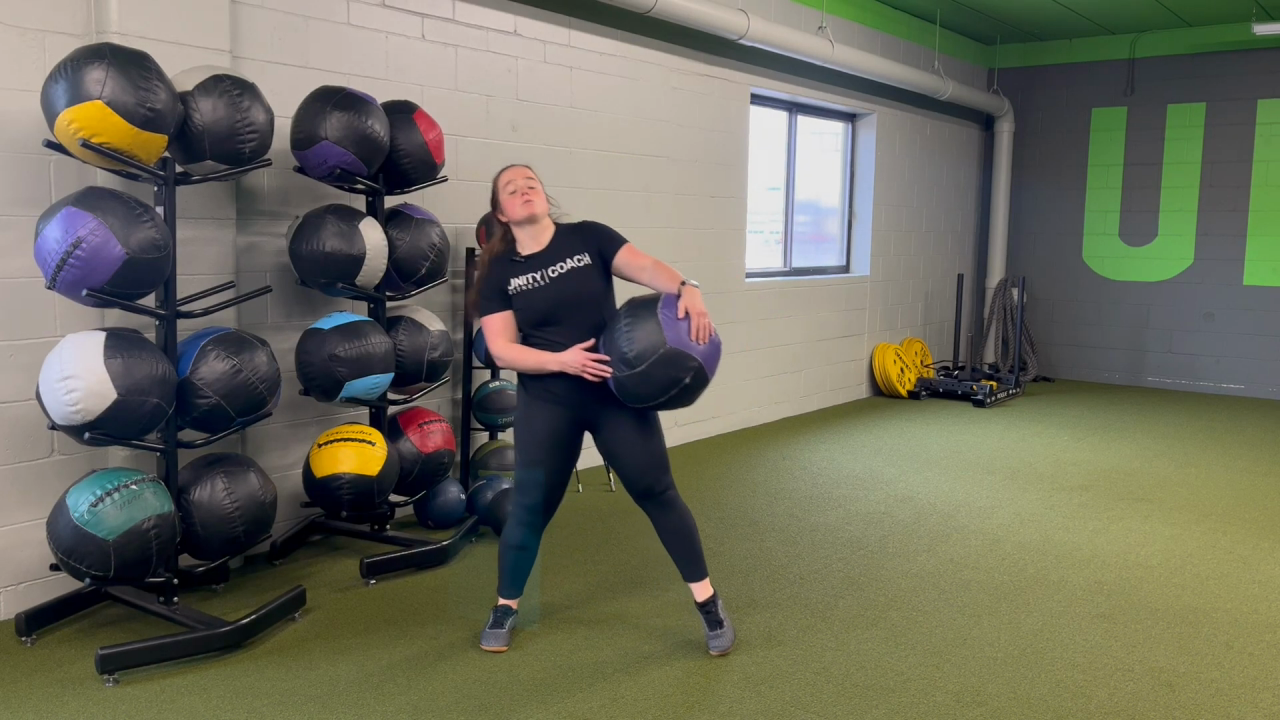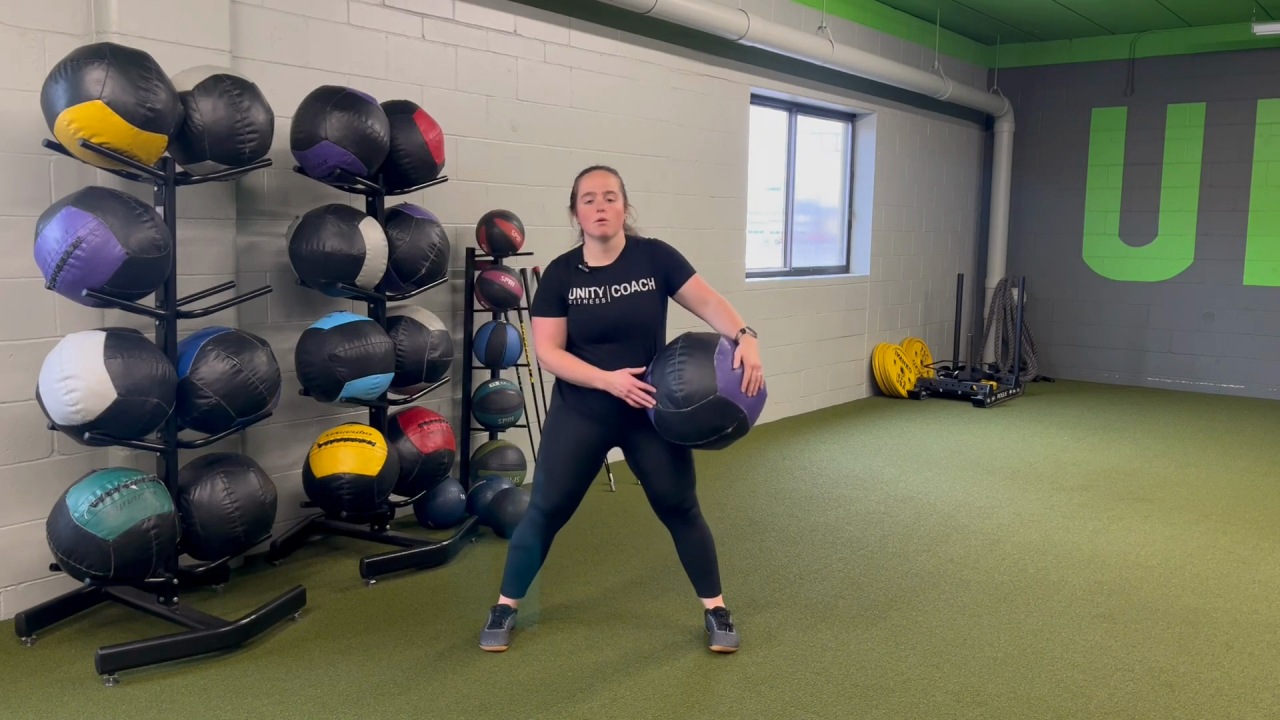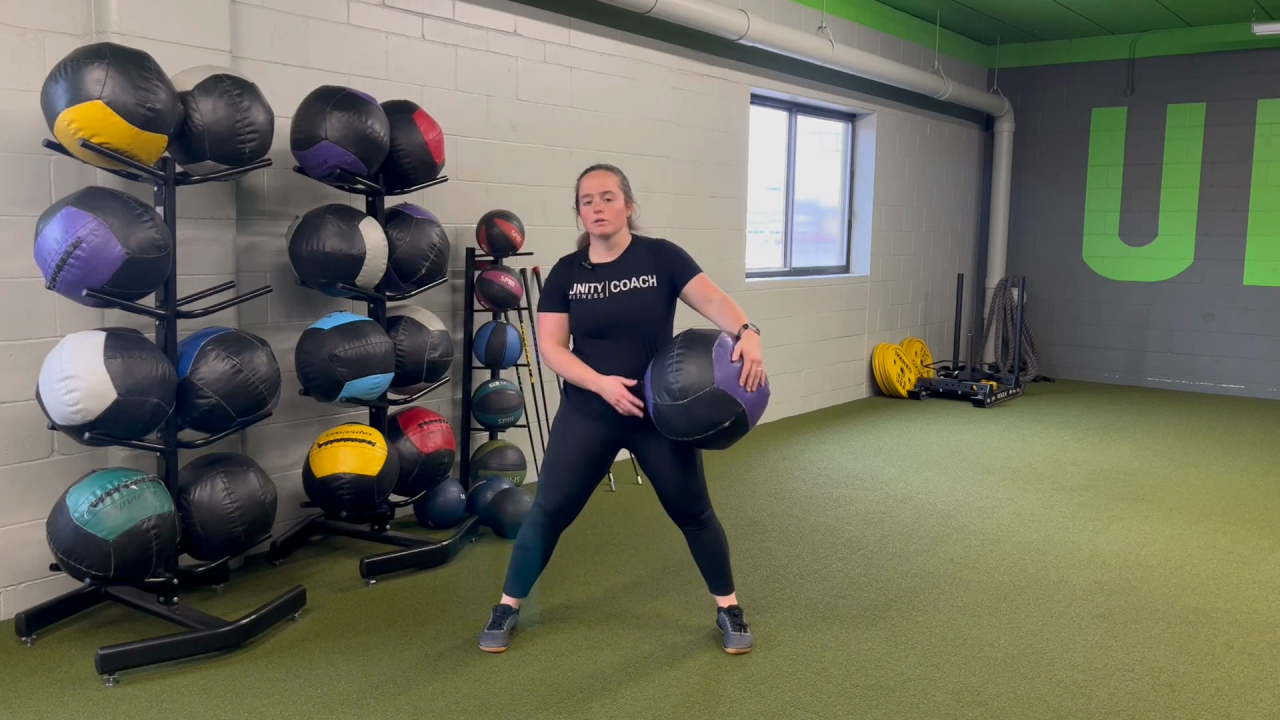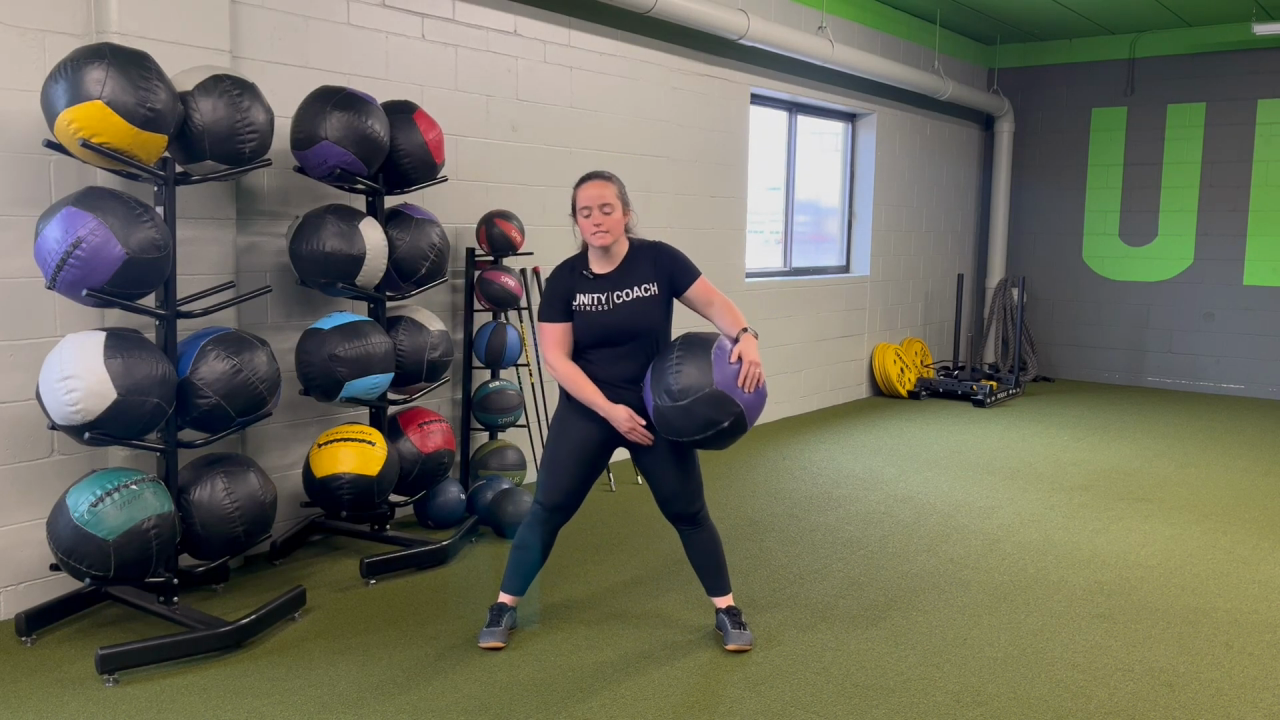
dt=0.5s
person 1, frame 1
left shoulder: (588, 238)
right shoulder: (500, 274)
left elbow: (644, 267)
right elbow: (503, 349)
left wrist: (685, 290)
right wrist: (563, 360)
left hip: (618, 393)
right hip: (546, 403)
left knee: (657, 492)
right knee: (531, 505)
left ankle: (707, 602)
right ankle: (506, 607)
person 1, frame 2
left shoulder: (654, 256)
right shoulder: (560, 274)
left elbow: (706, 302)
right elbow: (547, 351)
left wrist: (744, 338)
right wrist: (608, 379)
left hip: (653, 411)
right hip: (579, 414)
left knee: (679, 508)
right knee: (547, 509)
left ankle: (715, 610)
right ankle: (506, 606)
person 1, frame 3
left shoulder: (660, 256)
right shoulder: (566, 273)
left elbow: (712, 300)
right elbow: (552, 347)
left wrist: (747, 334)
right wrist: (601, 383)
right hip: (587, 412)
left knee: (693, 511)
right knee: (550, 510)
left ankle: (728, 608)
right ankle: (508, 606)
person 1, frame 4
left shoulder: (659, 259)
right shoulder: (565, 279)
left elbow: (714, 303)
right elbow: (556, 358)
left wrist: (745, 337)
right wrist: (608, 410)
right hip: (587, 412)
left knee: (687, 510)
right knee: (549, 507)
left ankle: (726, 608)
right ankle: (506, 605)
